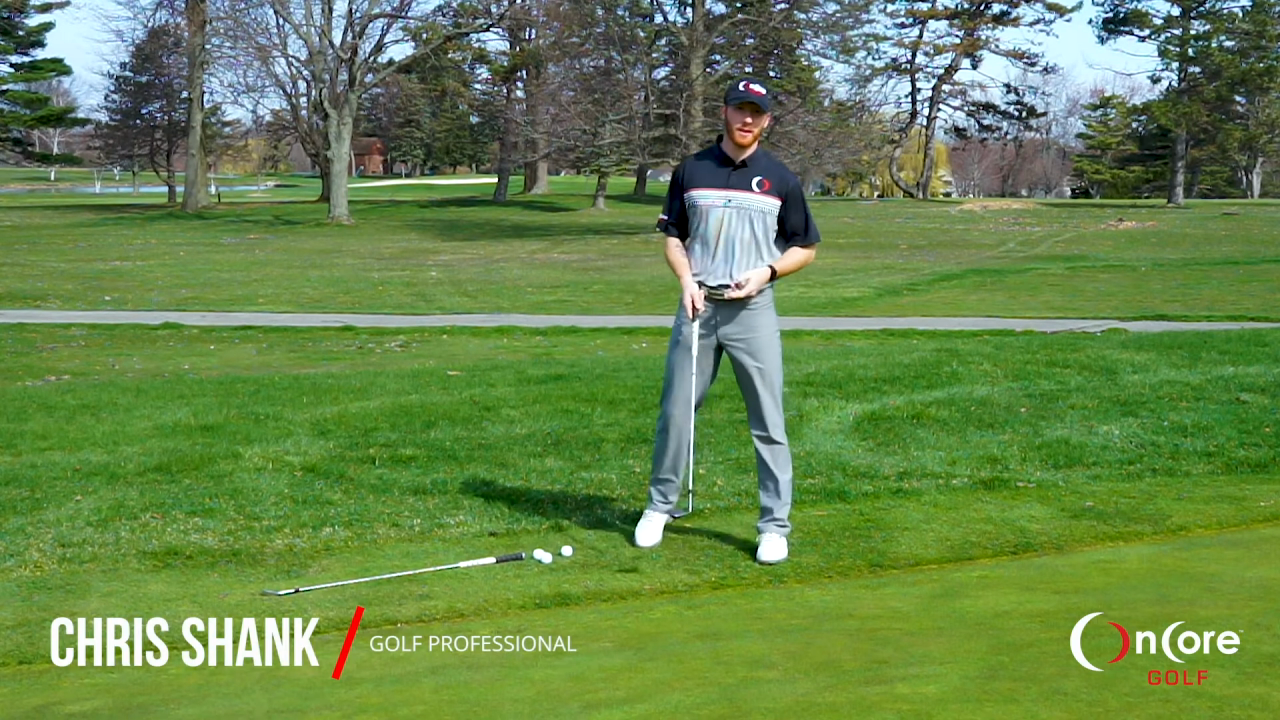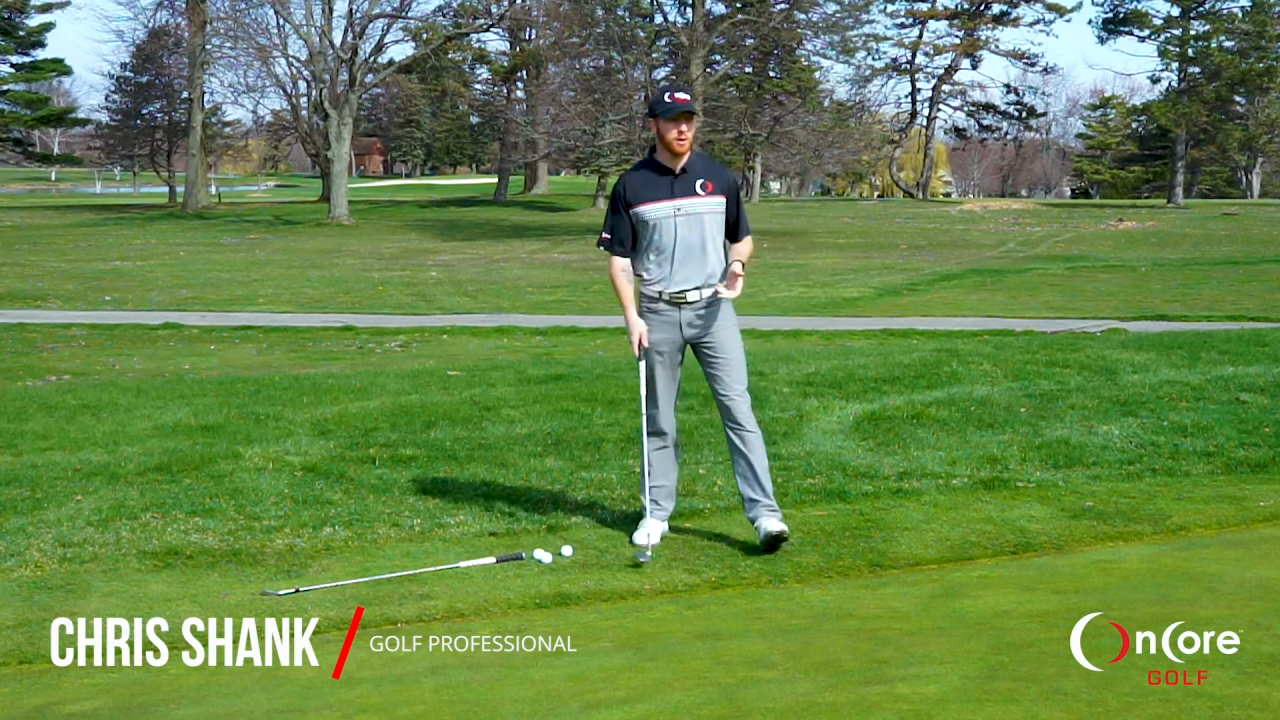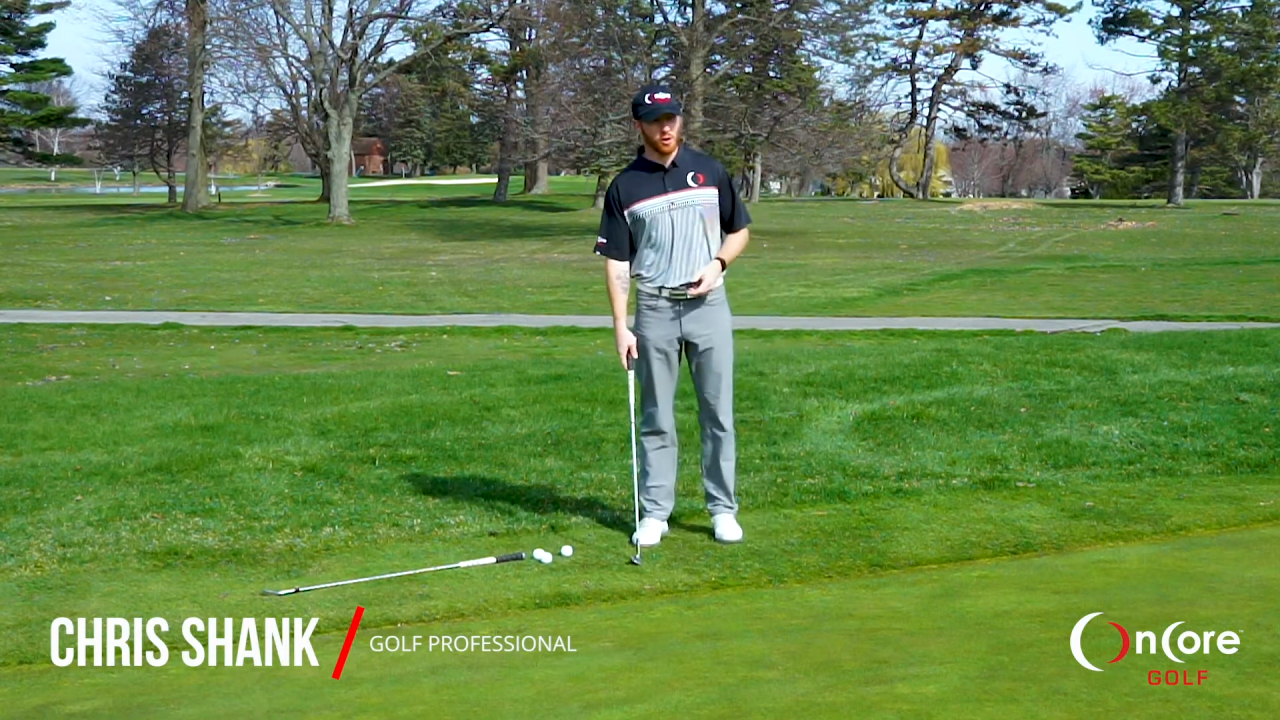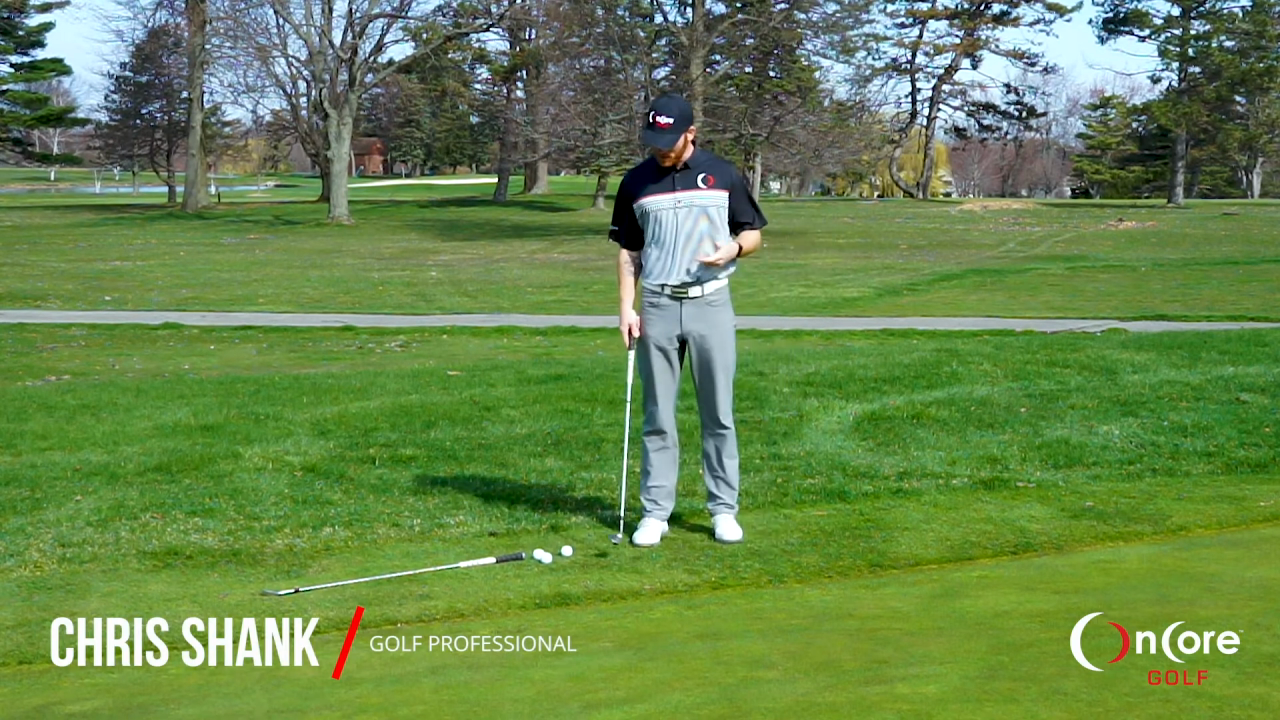
dt=0.4s
person 1, frame 1
left shoulder: (781, 178)
right shoulder: (690, 170)
left elbow: (805, 247)
right elbow: (673, 237)
left wrist: (767, 272)
right wrist: (686, 281)
left hip: (753, 311)
right hip: (699, 309)
left knee: (767, 423)
right knee: (676, 412)
left ankle: (774, 526)
right ankle: (661, 504)
person 1, frame 2
left shoulder: (721, 178)
right shoulder: (630, 185)
left elbow: (741, 238)
right elbow: (618, 256)
left wrist: (737, 266)
right wrist: (631, 316)
left hip: (712, 309)
right hip: (658, 313)
left knee: (737, 409)
right knee: (658, 419)
left ankle: (765, 513)
right ankle: (656, 512)
person 1, frame 3
left shoulder: (710, 171)
right shoulder: (623, 187)
left elbow: (739, 230)
right elbow: (617, 262)
left wrist: (719, 263)
right wrist: (621, 326)
left hip: (708, 306)
right hip: (655, 310)
left knee: (717, 412)
right knee: (657, 416)
left ankle: (722, 507)
right ankle: (655, 512)
person 1, frame 4
left shoulder: (724, 174)
right shoulder: (635, 182)
left elbow: (753, 232)
right elbow: (628, 250)
left wrist: (735, 247)
right wrist: (626, 305)
left hip: (711, 304)
right hip: (658, 307)
left knee: (717, 413)
right knee: (658, 415)
left ankle: (723, 508)
right ankle: (655, 511)
